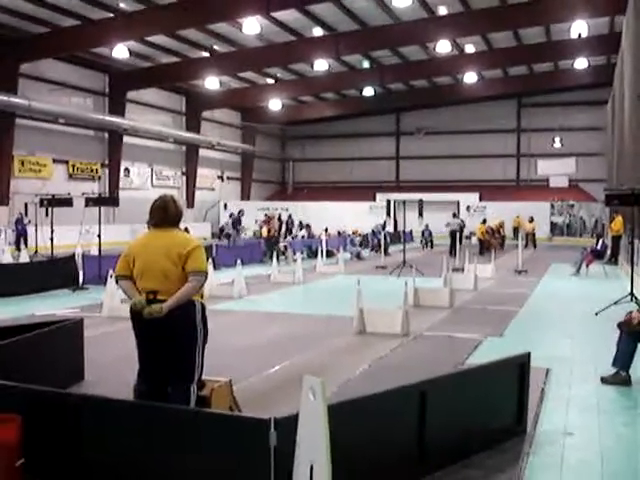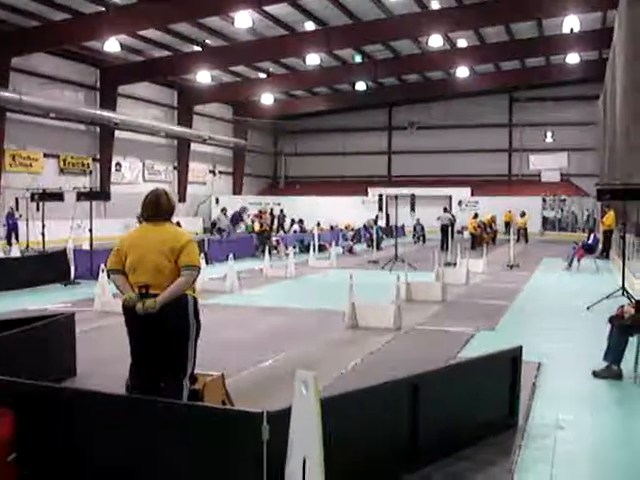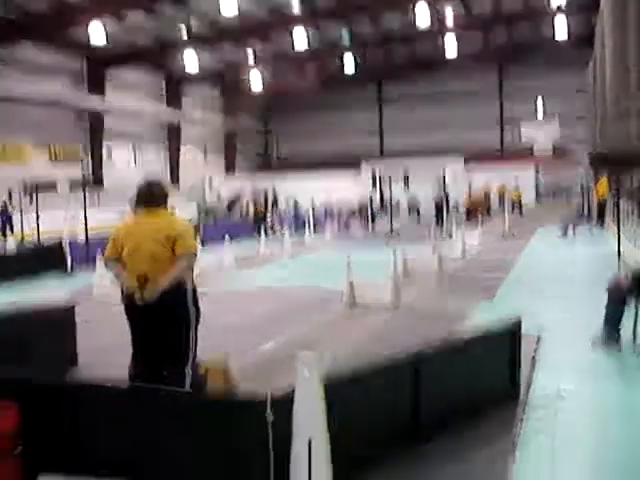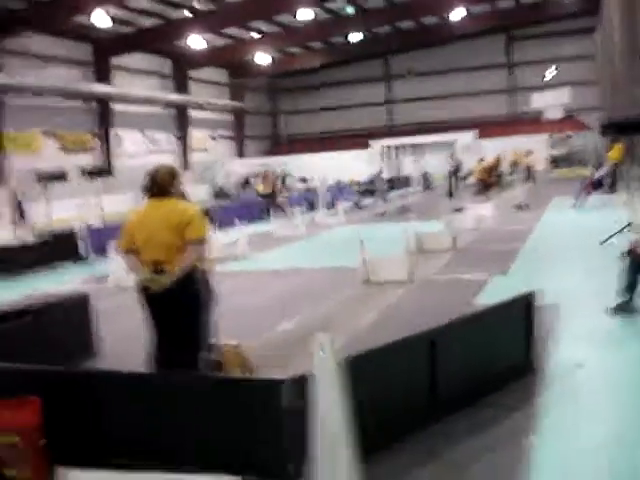
dt=0.3s
person 1, frame 1
left shoulder: (136, 244)
right shoulder: (189, 244)
left elbow: (122, 276)
right elbow: (196, 281)
left wrist: (137, 299)
right wrist: (168, 305)
left hip: (144, 315)
right hip: (181, 313)
left knee: (148, 372)
right knee: (184, 376)
person 1, frame 2
left shoulder: (128, 238)
right shoulder: (181, 238)
left elbow: (114, 270)
right elbow: (189, 275)
left wrist: (130, 294)
right wrist: (160, 300)
left hip: (137, 308)
right hip: (174, 308)
left knee: (140, 367)
right knee: (177, 370)
person 1, frame 3
left shoulder: (124, 227)
right shoulder: (176, 225)
left elbow: (111, 259)
right elbow: (186, 262)
left wrist: (129, 283)
right wrist: (159, 287)
left hip: (136, 297)
right hip: (172, 295)
left knee: (143, 353)
right knee: (178, 355)
person 1, frame 4
left shoulder: (136, 217)
right shoulder: (187, 211)
left elbow: (127, 251)
right elbow: (196, 250)
left wrist: (143, 274)
right wrist: (173, 276)
left hip: (153, 284)
right hip: (185, 281)
left knee: (165, 339)
right knee: (193, 339)
